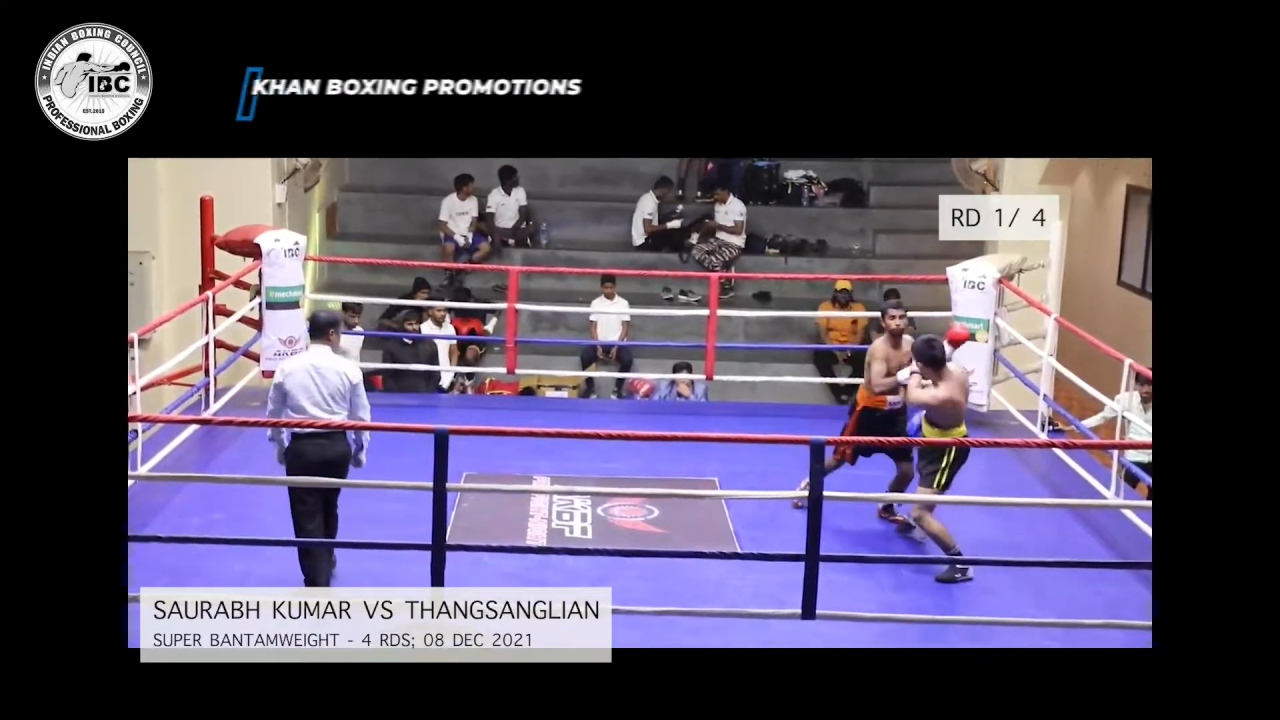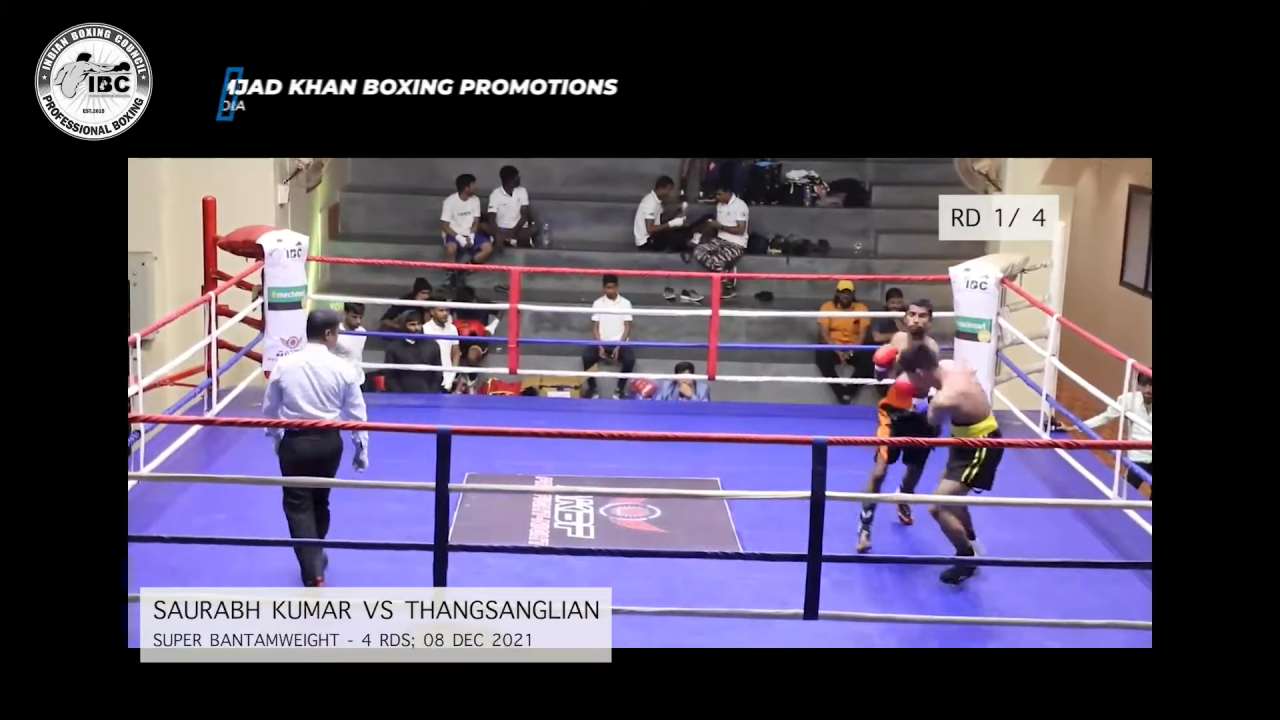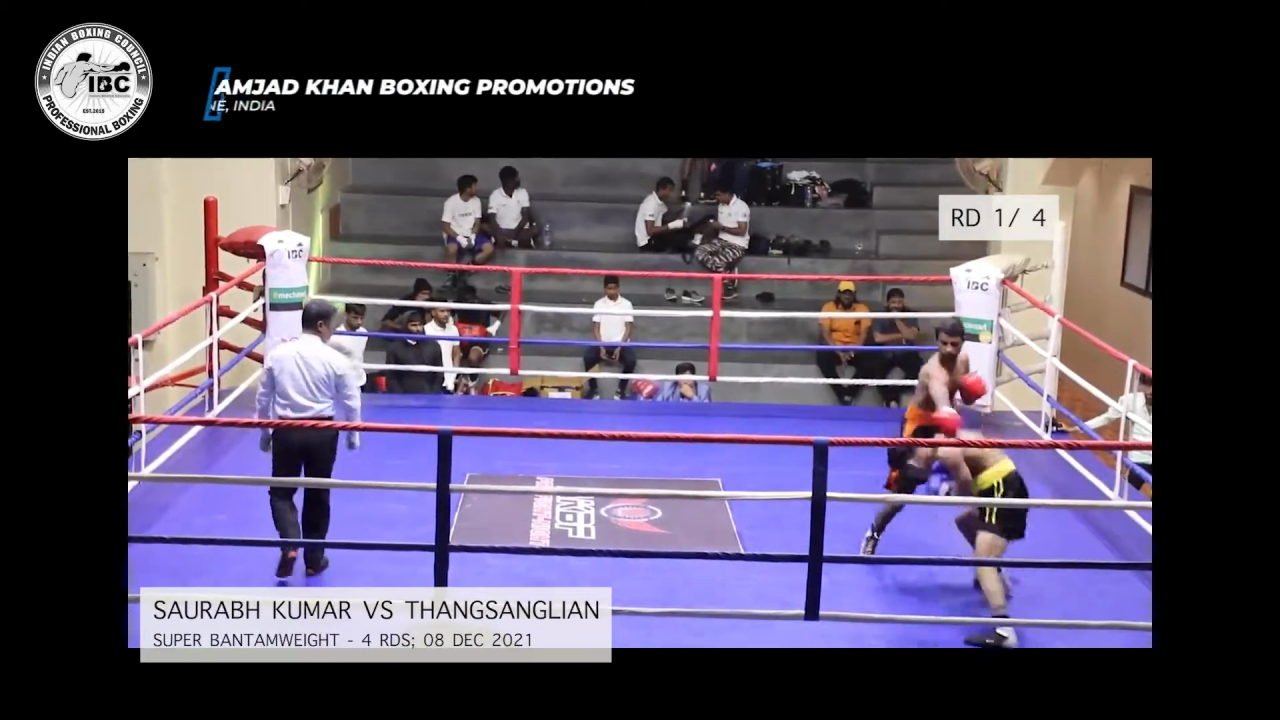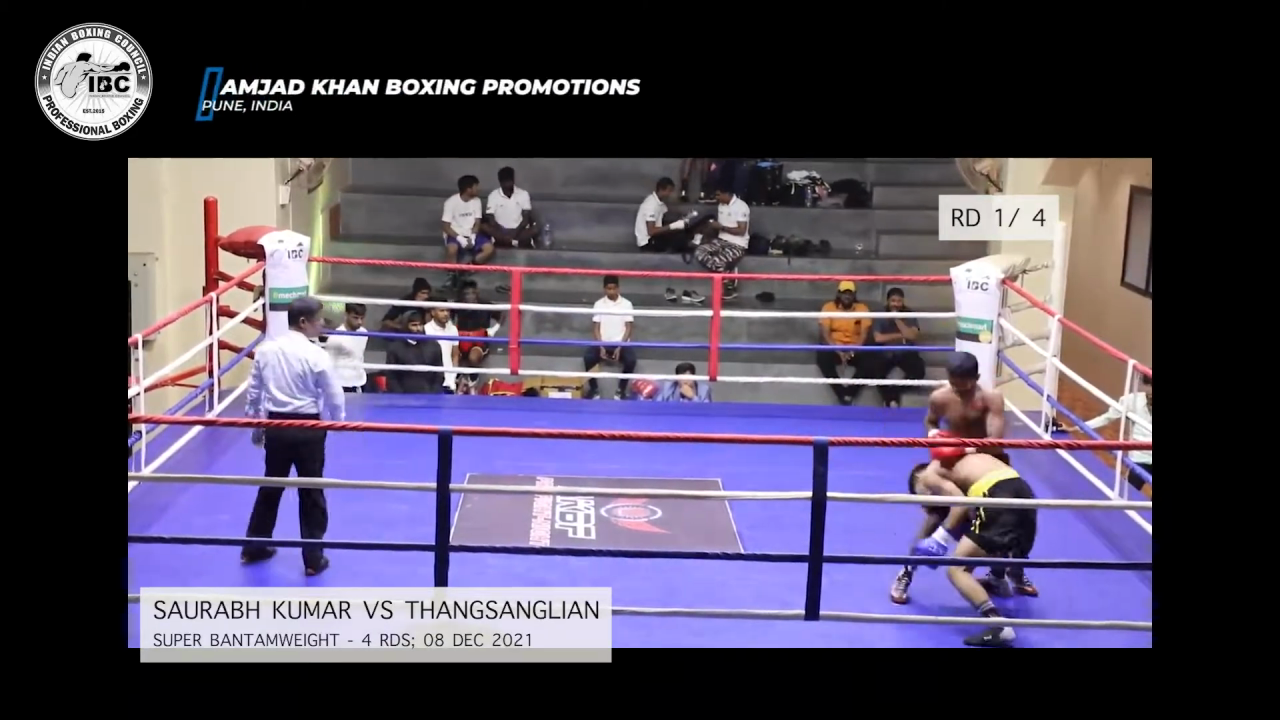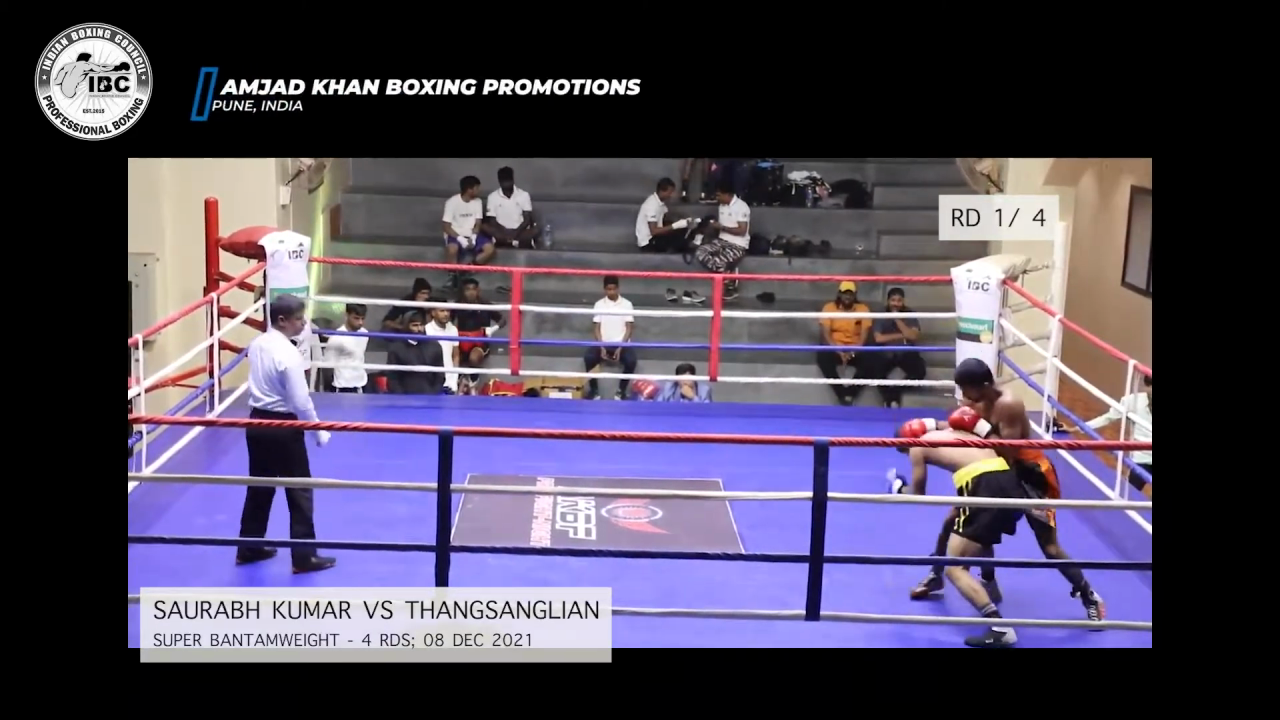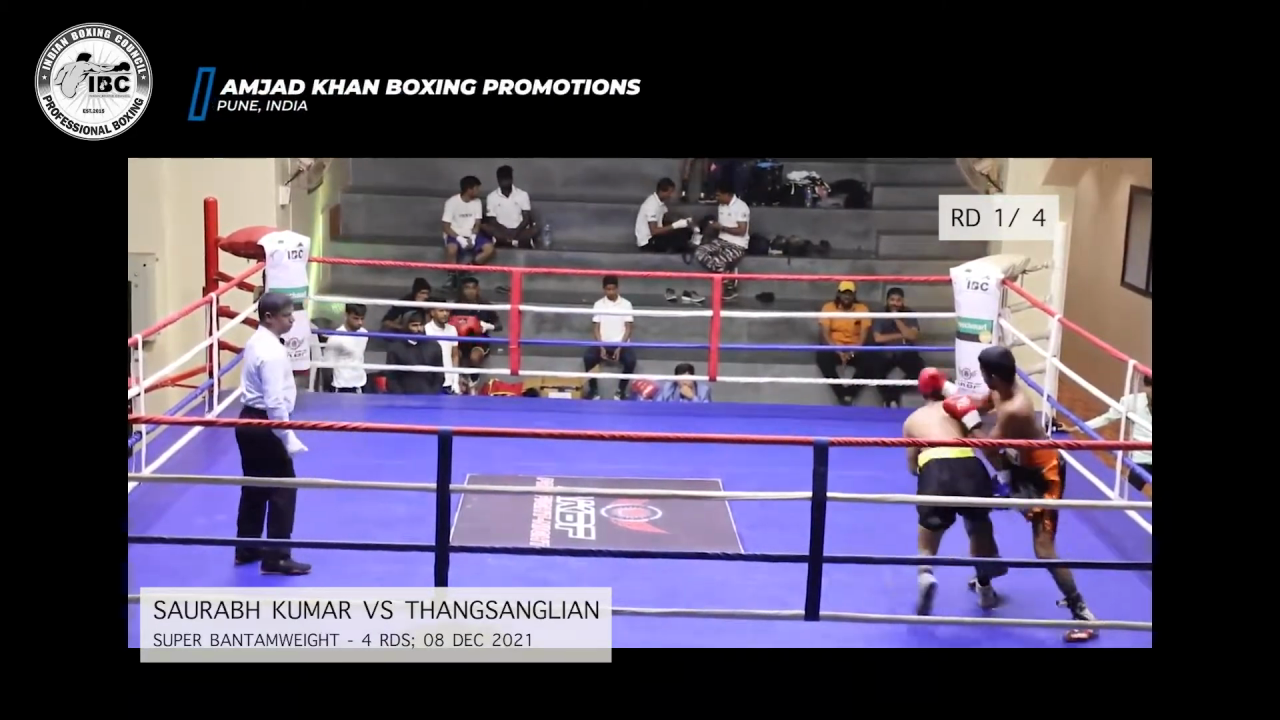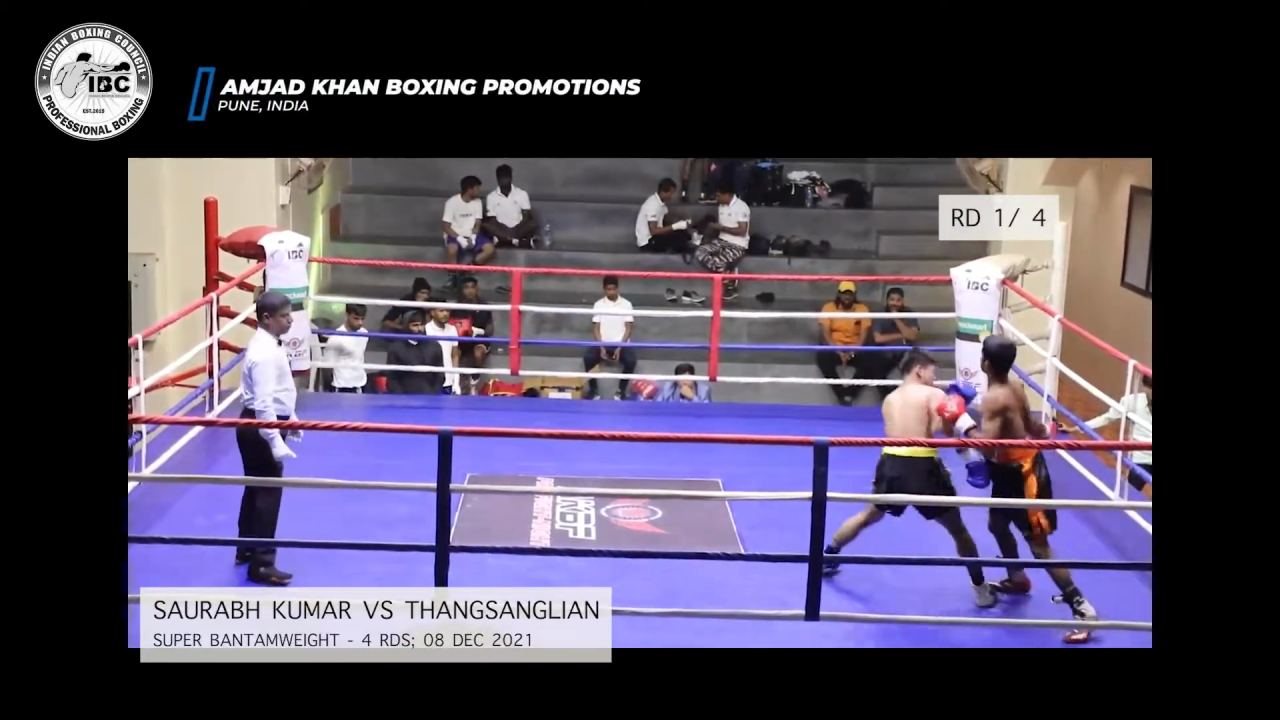
dt=0.2s
person 1, frame 1
left shoulder: (288, 368)
right shoulder: (347, 369)
left elbow: (274, 413)
right elbow: (361, 415)
left wrist: (280, 444)
right wrist: (360, 450)
left hip: (302, 448)
right hip: (337, 446)
left knee: (307, 518)
right knee: (328, 511)
left ankle: (317, 585)
right ankle: (325, 564)
person 1, frame 2
left shoulder: (284, 365)
right shoulder: (342, 368)
left elbow: (269, 409)
right elbow: (357, 414)
left wrist: (277, 439)
right wrist: (361, 450)
left hip: (295, 443)
right hip: (329, 442)
left knee: (298, 509)
right knee: (320, 504)
left ankle: (313, 574)
right ankle: (314, 560)
person 1, frame 3
left shoulder: (277, 354)
right shoulder: (334, 359)
left elbow: (263, 397)
right elbow: (351, 401)
left wrist: (265, 433)
right wrist: (354, 434)
left hip: (287, 433)
right hip: (323, 433)
left knee: (281, 494)
right knee: (318, 497)
left ankle: (290, 548)
right ankle: (314, 559)
person 1, frame 4
left shoulder: (266, 349)
right shoulder: (316, 355)
left elbow: (253, 391)
right elbow: (334, 397)
right wrist: (337, 422)
left hip: (276, 427)
right hip: (308, 430)
left knee: (270, 488)
right knee: (312, 494)
left ankle: (254, 548)
right ankle: (313, 558)
person 1, frame 5
left shoulder: (257, 345)
right shoulder: (288, 353)
right elbow: (300, 400)
right wrist: (319, 431)
left hip: (257, 423)
right hip: (283, 426)
left knee: (259, 487)
right knee: (299, 490)
left ankle: (249, 548)
right ankle: (305, 556)
person 1, frame 6
left shoulder: (257, 341)
right shoulder: (272, 351)
right elbow: (275, 401)
left wrist: (284, 431)
right wrist: (289, 438)
left hip: (249, 420)
right hip: (265, 424)
left knee: (254, 488)
right knee: (282, 489)
left ankle: (247, 548)
right ankle: (276, 557)
person 1, frame 7
left shoulder: (267, 344)
right shoulder: (265, 352)
right elbow: (263, 403)
left wrist: (291, 418)
right wrist: (276, 442)
left hip: (254, 426)
right hip: (261, 428)
left knee: (256, 490)
right knee: (268, 493)
left ankle: (247, 548)
right ankle: (261, 564)
person 2, frame 1
left shoulder: (909, 343)
right shoulder: (879, 349)
right elbow: (878, 387)
left hip: (895, 411)
right hip: (870, 409)
left knee: (907, 470)
right knee: (840, 458)
left ankle: (887, 507)
right ankle: (810, 484)
person 2, frame 2
left shoulder: (933, 349)
right shoulder: (897, 339)
right elbow: (881, 371)
right wrist: (880, 367)
left hip: (921, 414)
right hip: (894, 410)
left knee: (915, 471)
right knee: (879, 471)
left ankle: (903, 503)
right ankle: (865, 526)
person 2, frame 3
left shoulder: (963, 361)
right shoulder: (933, 369)
left elbow: (969, 399)
right elbow: (940, 399)
left wrist: (972, 388)
right wrist: (947, 415)
left hip: (944, 428)
right hip: (918, 427)
right knee: (899, 496)
right ankle: (873, 535)
person 2, frame 4
left shoulder: (990, 398)
right shoulder: (940, 397)
left elbow: (996, 440)
right elbow: (930, 423)
right wrist: (935, 439)
left ankle: (1015, 575)
right ankle: (906, 573)
person 2, frame 5
left shoulder: (1009, 405)
right shoulder: (977, 403)
left elbow: (1009, 450)
right elbow: (963, 429)
left wrist: (981, 428)
right wrist: (931, 426)
left hip: (1031, 472)
left knee: (1049, 548)
right knee: (954, 521)
left ankle: (1089, 597)
right ankle: (935, 577)
person 2, frame 6
left shoulder: (1014, 409)
right shoulder: (1001, 394)
left elbow: (988, 447)
right elbow: (978, 405)
left wrist: (970, 419)
left hip: (1042, 474)
right hip: (1021, 467)
left knee: (1043, 551)
left ankle: (1082, 613)
person 2, frame 7
left shoulder: (994, 399)
right shoulder: (1013, 390)
left elbow: (986, 446)
right elbow: (1033, 429)
left hip: (1022, 470)
right hip: (1008, 467)
left knee: (1039, 548)
right knee: (996, 525)
left ankle: (1083, 610)
right ankle: (1017, 578)
person 3, frame 1
left shoulder: (935, 398)
right shoulder: (957, 370)
left elbow: (911, 397)
left wrist: (911, 373)
left hip: (947, 450)
right hip: (938, 441)
left knee: (920, 514)
right knee: (919, 475)
left ankle: (960, 563)
right ankle: (925, 529)
person 3, frame 2
left shoulder: (945, 400)
right shoulder: (951, 365)
left elbow: (935, 422)
left hip: (980, 447)
right hip: (972, 439)
left knee: (938, 508)
right knee: (950, 497)
left ankle: (967, 559)
right ankle: (970, 543)
person 3, frame 3
left shoulder: (944, 453)
left elbow: (966, 489)
left wrist: (944, 489)
left hip: (1002, 491)
right hip: (1002, 487)
left knee: (983, 561)
right knee: (965, 522)
left ankle: (1003, 632)
right ankle: (998, 583)
person 3, frame 4
left shoulder: (930, 475)
right shoulder: (947, 462)
left wrist: (941, 534)
left hip: (999, 498)
right hip: (1020, 490)
left knee: (955, 570)
left ankle: (999, 627)
person 3, frame 5
left shoulder: (920, 446)
right shoulder: (953, 433)
left elbow: (917, 491)
left wrist: (899, 486)
left hip: (979, 484)
right hip: (1008, 480)
left knee: (953, 568)
left ankle: (1001, 628)
person 3, frame 6
left shoulder: (912, 421)
left elbow: (912, 468)
left hip: (934, 474)
right hip: (969, 469)
left knee: (926, 549)
right knee: (979, 531)
left ankle: (926, 579)
right ankle: (985, 589)
person 3, frame 7
left shoulder: (889, 400)
right shoulder: (935, 395)
right elbow: (938, 431)
left hip: (890, 464)
right hip: (923, 466)
left knee: (868, 517)
right knee: (958, 529)
left ankle: (828, 560)
right ankle: (982, 590)
